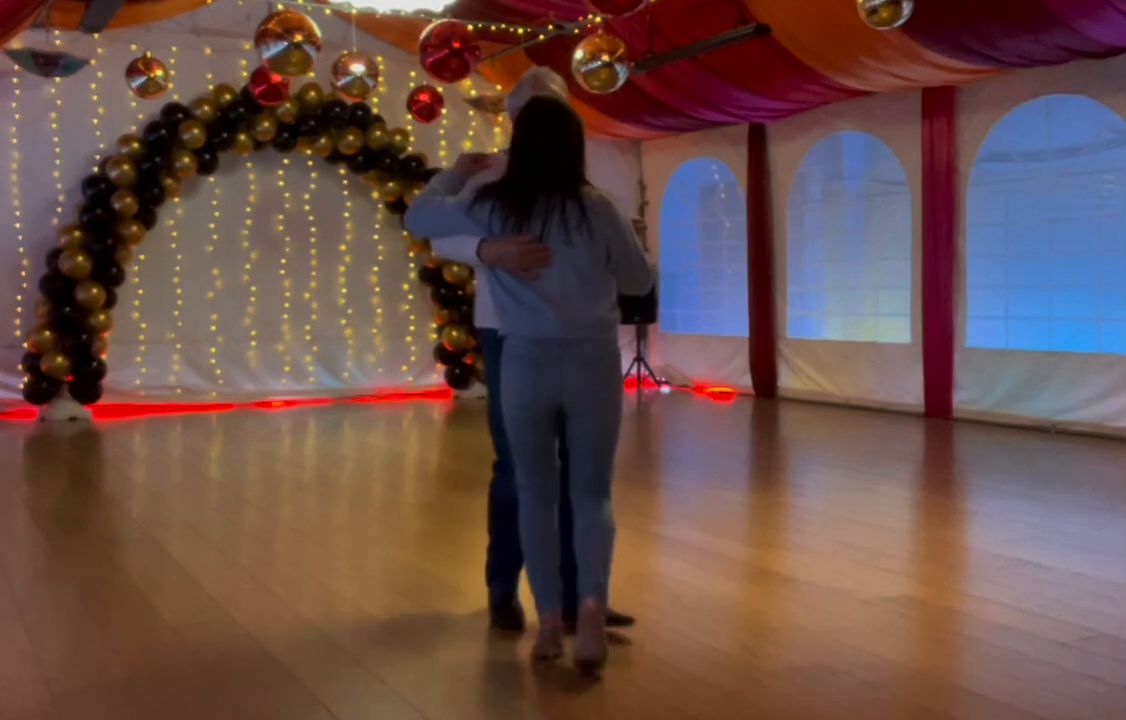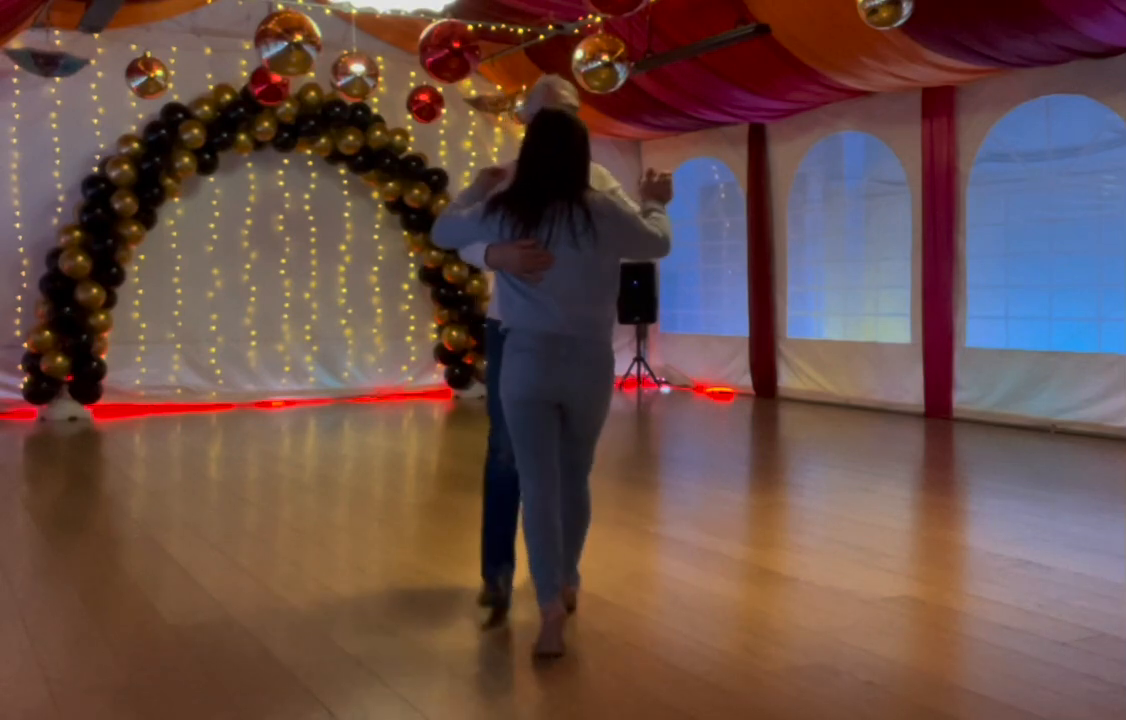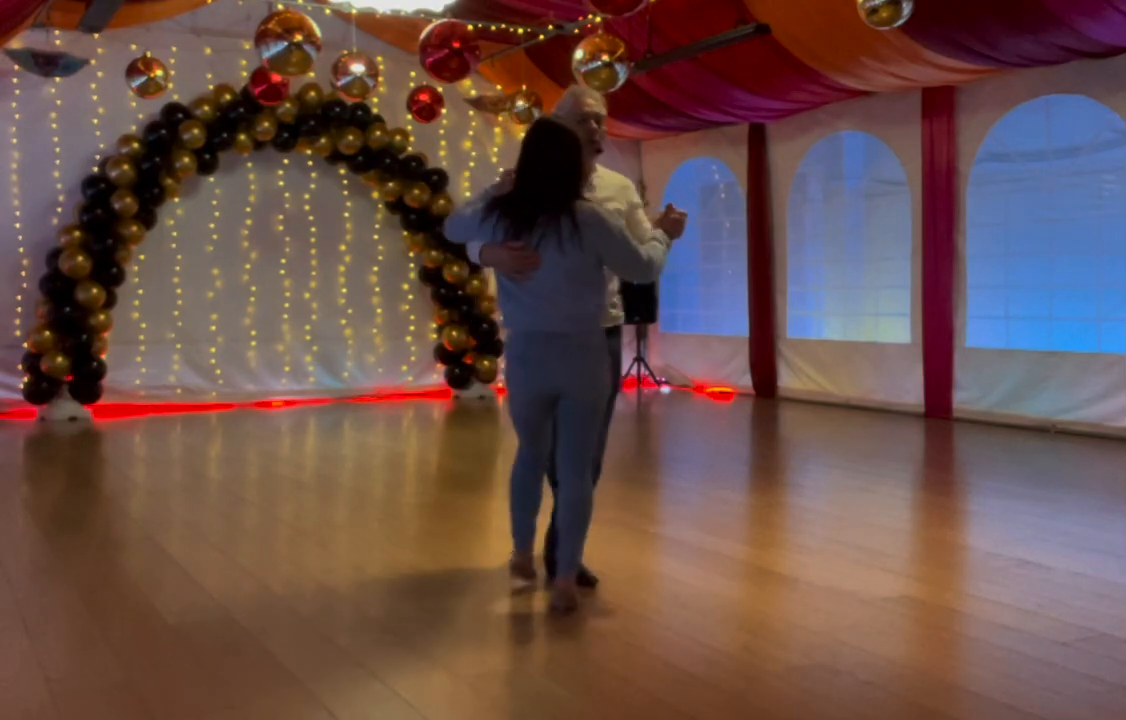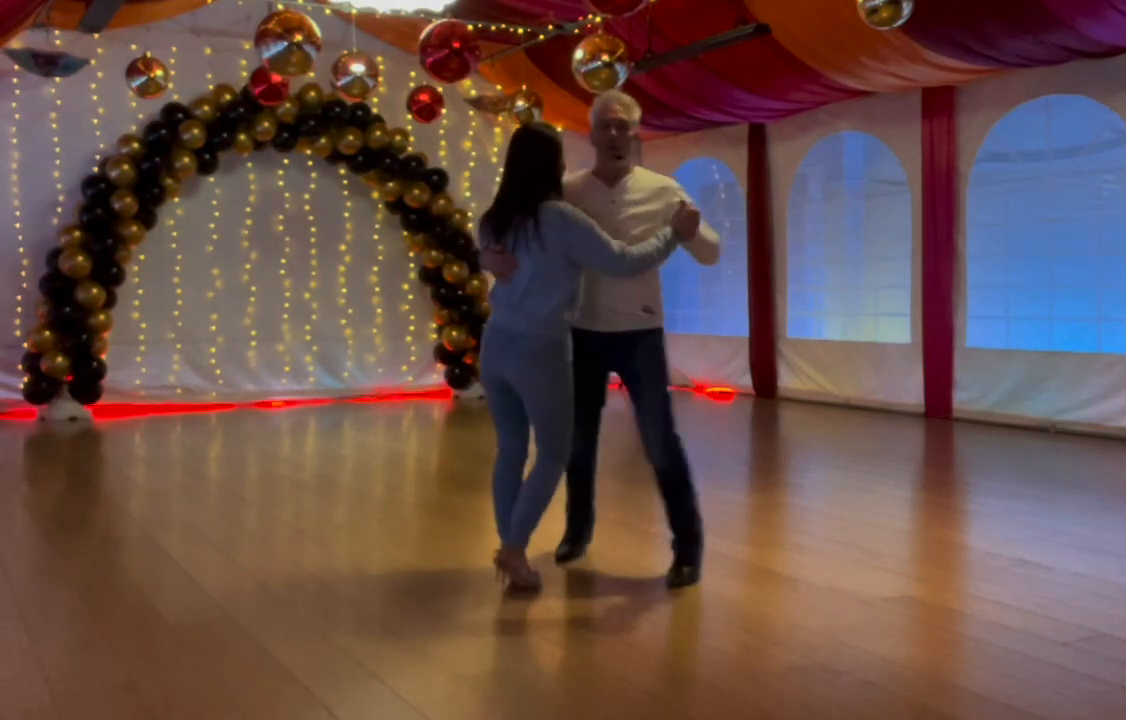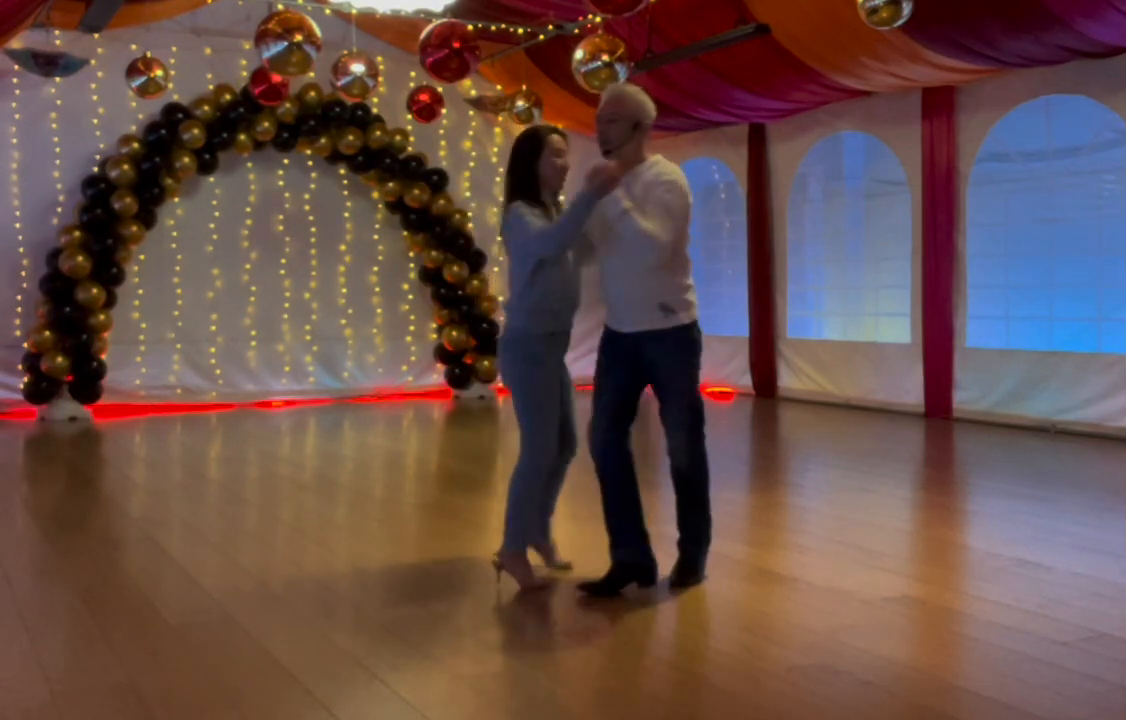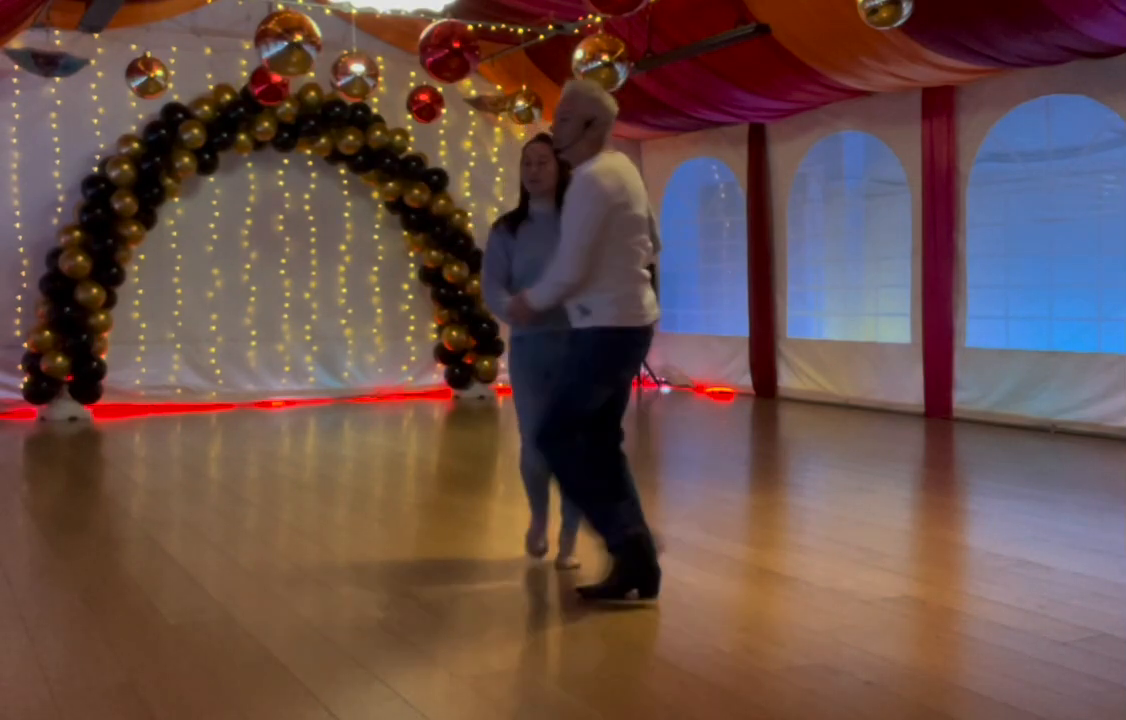
dt=0.4s
person 1, frame 1
right shoulder: (487, 174)
right elbow: (444, 238)
right wrist: (489, 250)
right hip: (507, 337)
right knee: (517, 465)
left ankle: (577, 597)
right ankle: (502, 590)
person 1, frame 2
left shoulder: (597, 179)
right shoulder: (505, 181)
right elbow: (470, 242)
right wrist: (500, 256)
right knee: (507, 451)
right ankle: (496, 572)
person 1, frame 3
left shoulder: (621, 189)
right elbow: (477, 238)
left wrist: (667, 232)
right wrist: (493, 254)
left hip: (604, 330)
left knee: (590, 445)
left ankle: (562, 546)
right ankle: (562, 548)
person 1, frame 4
left shoulder: (663, 190)
right shoulder: (565, 192)
left elbow: (709, 254)
left wrist: (691, 231)
right wrist: (493, 257)
left hip: (641, 336)
right hip: (584, 335)
left knee: (660, 441)
right knee: (578, 440)
left ankle: (687, 545)
right ankle: (578, 528)
person 1, frame 5
left shoulder: (665, 180)
left elbow: (654, 251)
right elbow: (586, 246)
left wrist: (614, 196)
left hip: (670, 333)
right hip: (619, 334)
left knee: (683, 445)
right knee: (607, 440)
left ankle: (693, 550)
right ankle: (631, 558)
person 1, frame 6
left shoulder: (595, 177)
right shoulder: (620, 172)
left elbow: (571, 265)
left wrist: (531, 302)
left hip: (611, 331)
right hip: (625, 326)
left knee: (554, 434)
right knee: (600, 445)
left ankle: (628, 539)
right ankle: (635, 563)
person 2, frame 1
left shoulder: (489, 205)
right shoulder: (596, 208)
left elbow: (417, 217)
right elbow: (640, 281)
left wrist: (456, 172)
right wrist: (625, 238)
left hip: (527, 366)
right hip: (594, 366)
left knee: (536, 496)
right knee: (592, 496)
left ankle: (549, 621)
right ankle: (591, 608)
person 2, frame 2
left shoulder: (501, 212)
right shoulder: (602, 212)
left elbow: (442, 233)
right elbow: (657, 244)
left wrist: (478, 189)
right wrist: (654, 202)
left hip: (528, 360)
right hip: (590, 363)
left knee: (538, 487)
right knee: (574, 480)
left ankle: (551, 612)
right ankle: (563, 584)
person 2, frame 3
left shoulder: (500, 215)
right shoulder: (589, 219)
left elbow: (453, 228)
right elbow: (644, 269)
left wrist: (494, 191)
right wrist: (661, 235)
left hip: (526, 355)
right hip: (583, 355)
left knee: (531, 455)
right knee: (577, 470)
left ankle: (523, 552)
right ankle: (565, 579)
person 2, frame 4
left shoulder: (499, 218)
right shoulder: (559, 217)
right elbow: (623, 261)
right wrist: (673, 231)
left hip: (495, 345)
right hip: (540, 351)
left knee: (510, 451)
right knee: (553, 456)
left ankle: (509, 547)
right ankle: (514, 548)
person 2, frame 5
left shoulder: (547, 211)
right shoulder: (521, 214)
right elbow: (551, 244)
right wrist: (590, 195)
left hip: (548, 345)
right hip: (530, 345)
left knee: (563, 445)
right knee: (539, 449)
left ankle: (537, 532)
right ankle: (512, 549)
person 2, frame 6
right shoulder: (506, 230)
right elbow: (491, 290)
right hip: (527, 345)
right knee: (534, 444)
left ankle: (569, 535)
right ankle: (538, 519)
